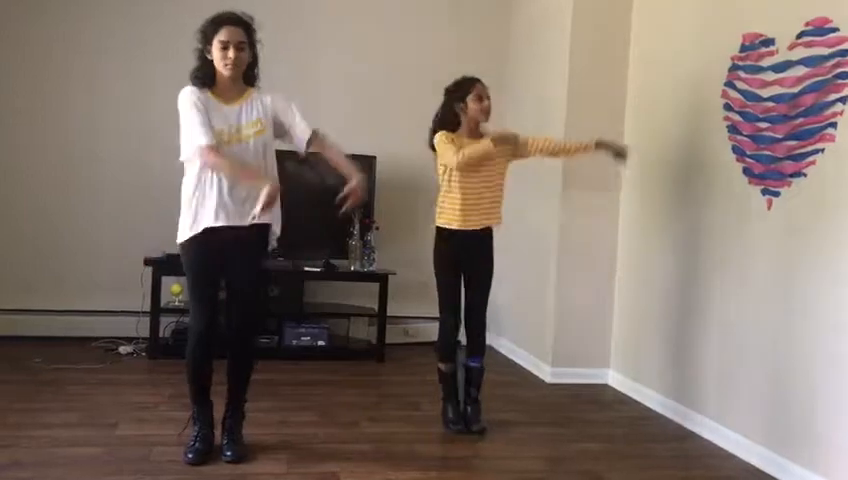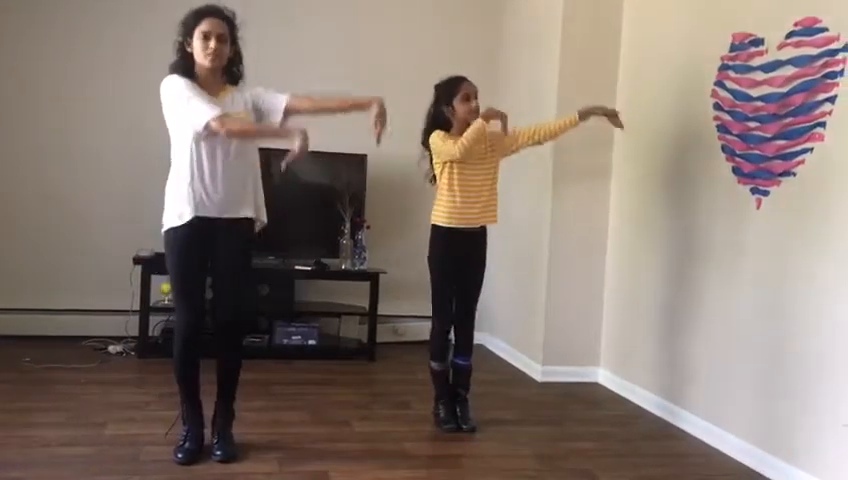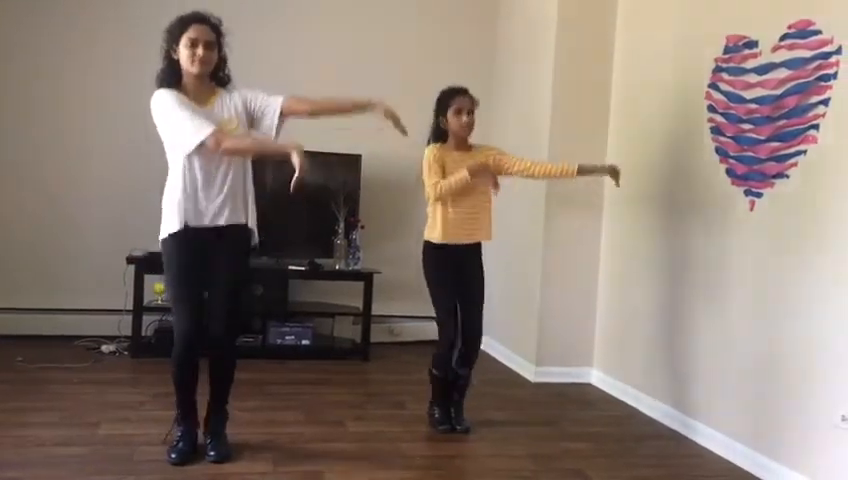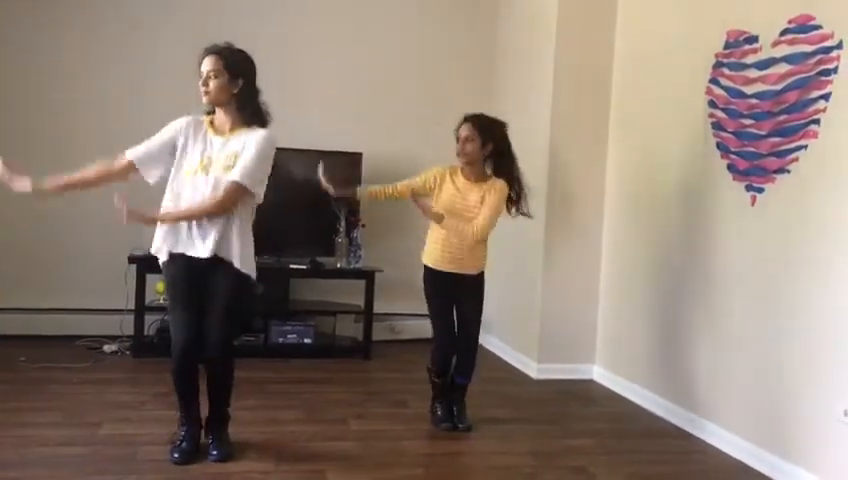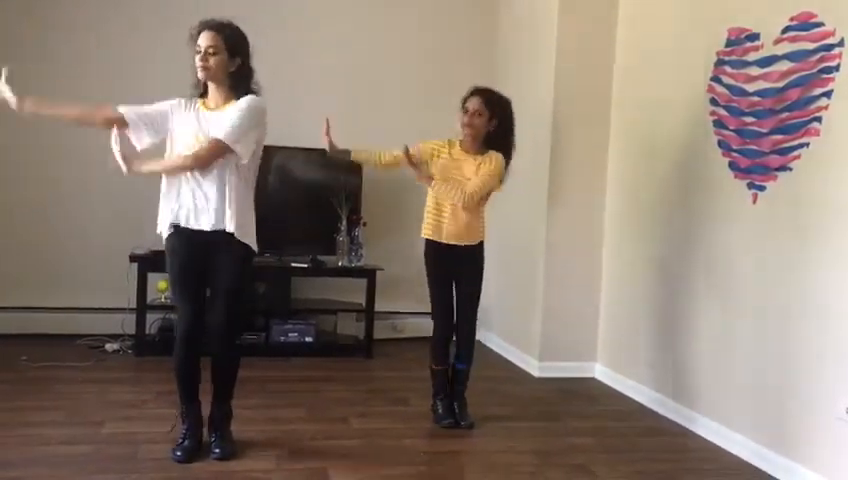
dt=1s
person 1, frame 1
left shoulder: (268, 103)
right shoulder: (192, 97)
left elbow: (314, 138)
right elbow: (208, 152)
left wrist: (353, 173)
right wrist: (262, 180)
left hip: (253, 228)
right hip: (202, 228)
left knee: (243, 328)
right knee: (203, 327)
left ankle: (232, 425)
right ankle: (201, 425)
person 1, frame 2
left shoulder: (248, 96)
right shoulder: (175, 87)
left elbow: (306, 104)
right elbow: (223, 126)
left wrist: (368, 102)
right wrist: (289, 133)
left hip: (236, 220)
right hip: (188, 219)
left knee: (229, 323)
right knee: (188, 322)
left ankle: (223, 424)
right ankle: (191, 424)
person 1, frame 3
left shoulder: (238, 99)
right shoulder: (165, 102)
left elbow: (300, 107)
right elbow: (219, 144)
left wrist: (369, 105)
right wrist: (287, 149)
left hip: (232, 229)
right hip: (184, 229)
left knee: (222, 331)
right knee: (188, 330)
left ankle: (216, 424)
right ankle: (186, 425)
person 1, frame 4
left shoulder: (259, 139)
right shoulder: (186, 130)
left elbow: (221, 204)
right elbow: (119, 167)
left wrist: (153, 217)
right wrist: (42, 185)
left hip: (229, 259)
right hip: (182, 254)
left knee: (216, 346)
right knee: (185, 343)
left ankle: (217, 427)
right ankle: (188, 427)
person 1, frame 5
left shoulder: (250, 108)
right shoulder: (179, 110)
left elbow: (200, 158)
right elbow: (105, 117)
left wrist: (138, 167)
left hip: (229, 235)
right hip: (184, 231)
left knee: (223, 331)
right knee: (188, 329)
left ankle: (220, 423)
right ankle: (191, 423)
person 2, frame 1
left shoulder: (504, 143)
right shoulder: (444, 139)
left elbow: (548, 147)
right elbow: (459, 161)
left wrist: (596, 145)
right wrist: (493, 141)
left hip: (481, 239)
right hip: (450, 237)
left knee: (477, 322)
right knee: (450, 321)
left ankle: (472, 401)
right ankle: (449, 401)
person 2, frame 2
left shoulder: (494, 139)
right shoulder: (439, 140)
left elbow: (540, 133)
right elbow: (460, 150)
left wrist: (586, 114)
right wrist: (484, 119)
left hip: (475, 237)
right hip: (446, 235)
left knee: (466, 320)
right knee: (443, 319)
left ankle: (461, 399)
right ankle: (442, 401)
person 2, frame 3
left shoulder: (488, 155)
right shoulder: (434, 154)
left elbow: (535, 168)
right elbow: (436, 191)
left wrist: (591, 170)
right wrist: (473, 172)
left hip: (471, 254)
right hip: (438, 252)
left knee: (472, 334)
right knee: (449, 333)
left ankle: (456, 402)
right ankle: (437, 403)
person 2, frame 4
left shoulder: (498, 187)
right shoulder: (441, 176)
left elbow: (477, 232)
right elbow: (393, 190)
left wrist: (436, 215)
right wrist: (345, 192)
left hip: (471, 277)
right hip: (437, 272)
left knee: (468, 346)
right knee: (445, 343)
left ankle: (457, 402)
right ankle: (439, 401)
person 2, frame 5
left shoulder: (494, 161)
right shoulder: (436, 149)
left elbow: (466, 197)
right elbow: (387, 158)
left wrist: (426, 176)
right wrist: (342, 152)
left hip: (470, 250)
right hip: (437, 246)
left knee: (466, 326)
right knee: (443, 324)
left ankle: (458, 397)
right ankle: (440, 398)
